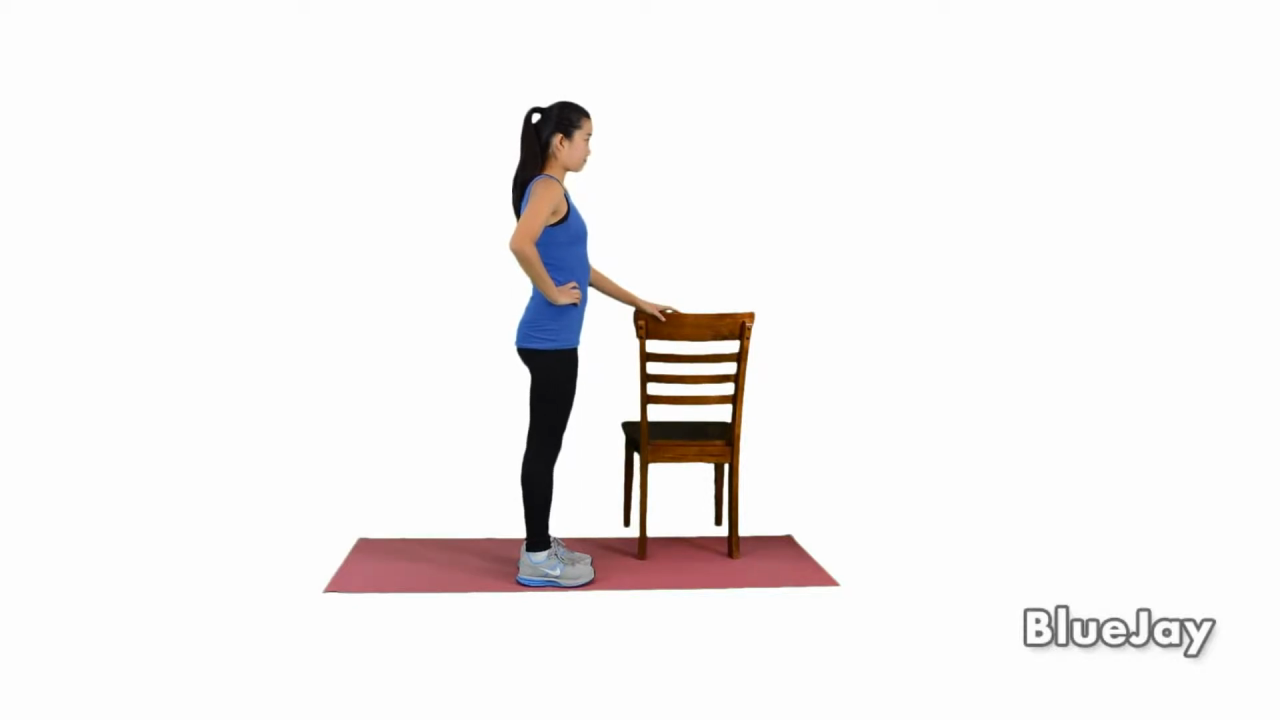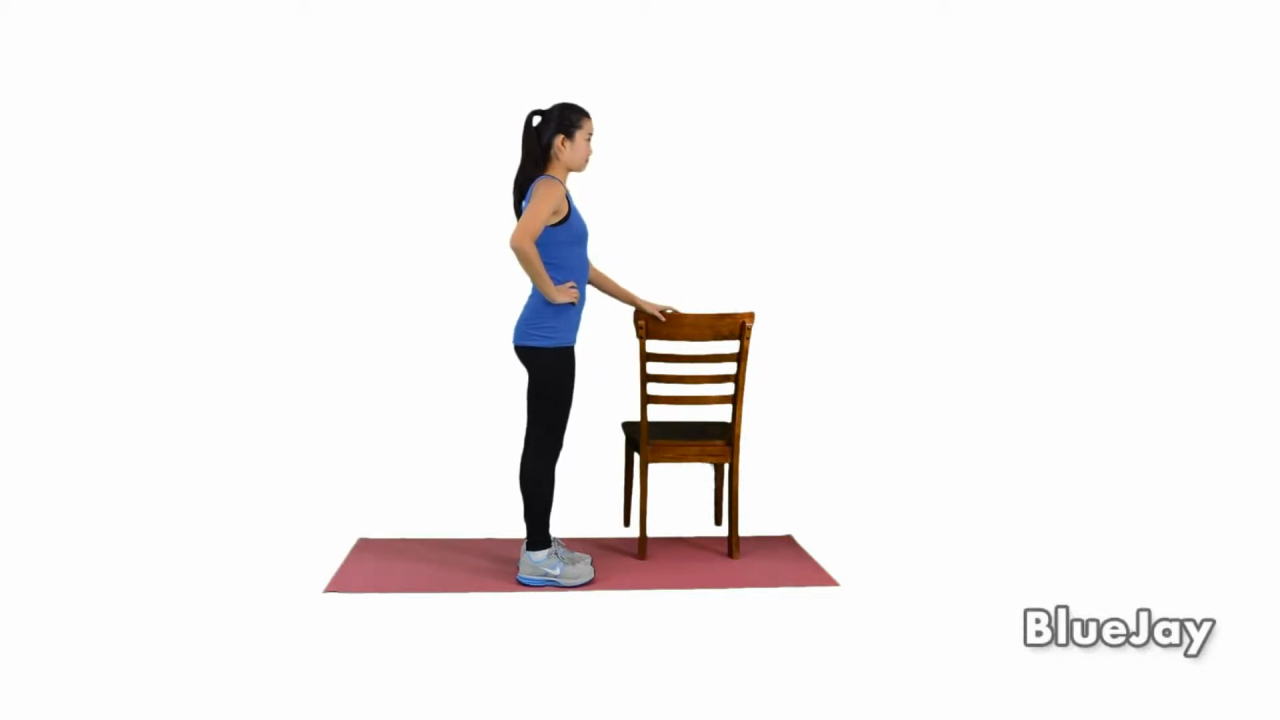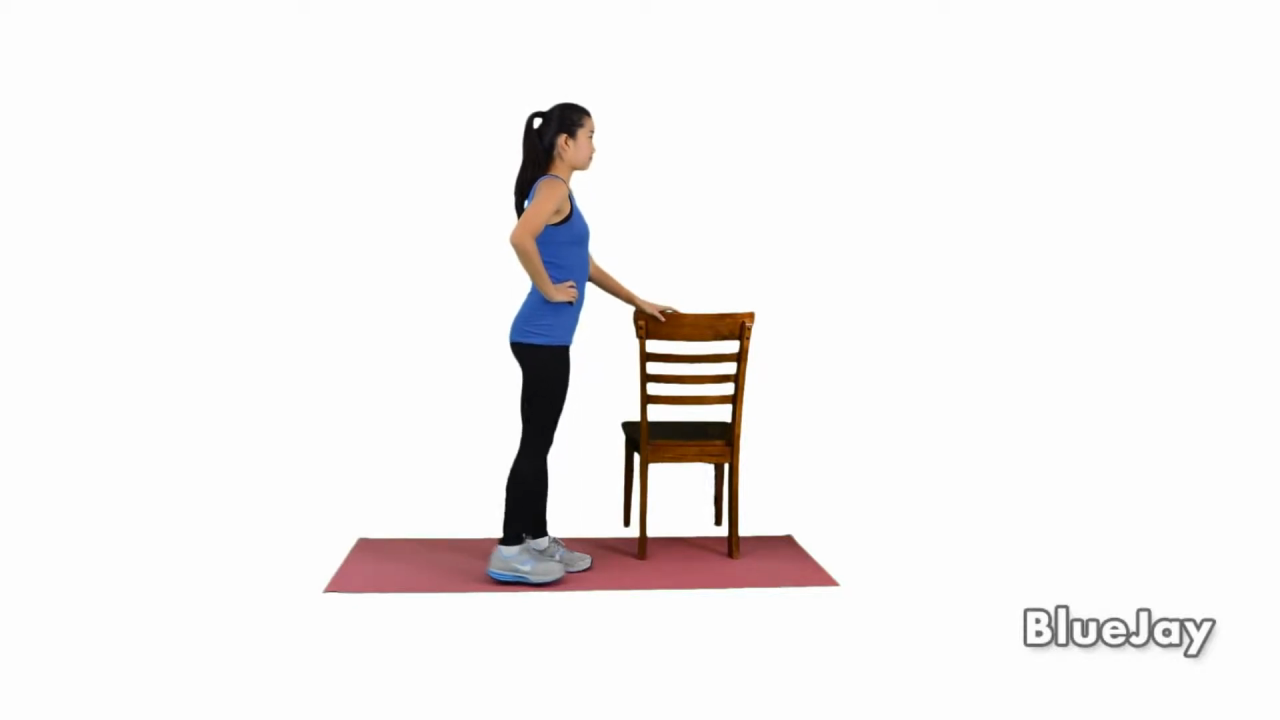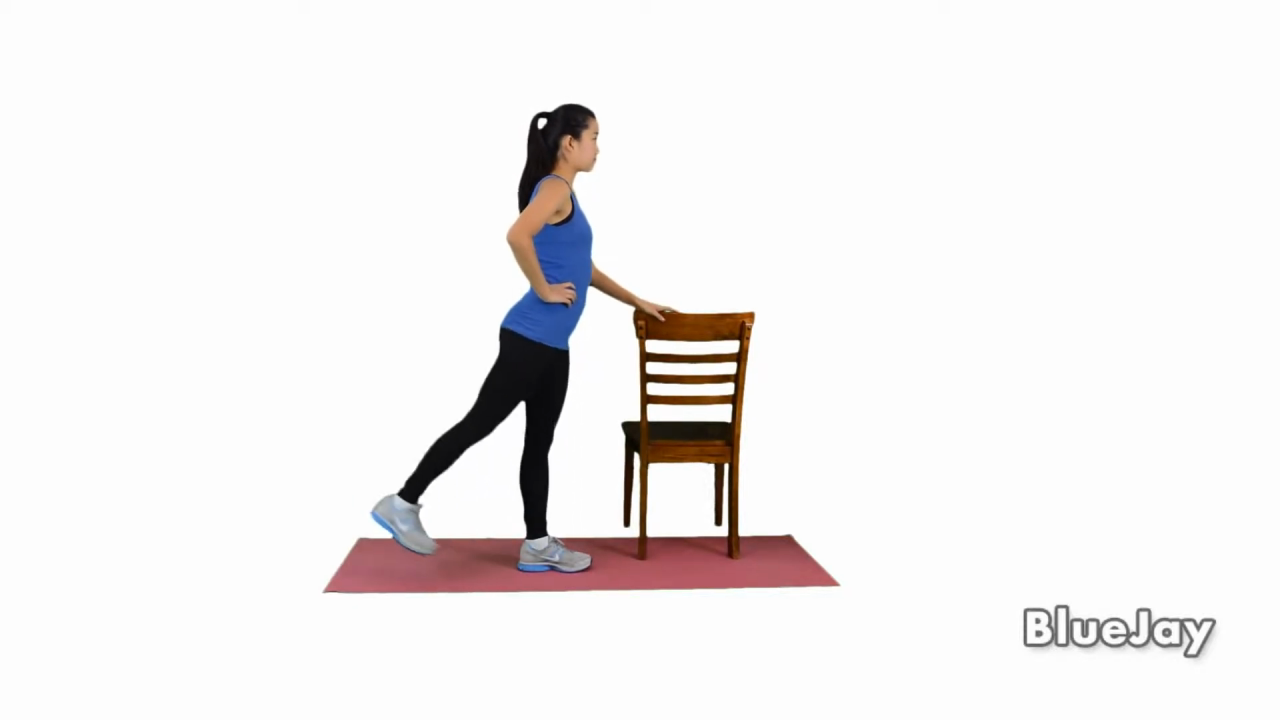
dt=0.5s
person 1, frame 1
left shoulder: (553, 191)
right shoulder: (547, 188)
left elbow: (581, 268)
right elbow: (520, 244)
left wrist: (640, 303)
right wrist: (552, 294)
left hip: (555, 339)
right hip: (549, 339)
left knee: (546, 445)
right knee: (543, 446)
left ankle: (541, 546)
right ankle: (536, 559)
person 1, frame 2
left shoulder: (555, 190)
right shoulder: (549, 188)
left elbow: (582, 267)
right elbow: (520, 241)
left wrist: (639, 302)
right wrist: (549, 292)
left hip: (552, 337)
right hip: (547, 337)
left knee: (545, 443)
right knee: (543, 444)
left ankle: (541, 544)
right ankle: (536, 558)
person 1, frame 3
left shoulder: (558, 189)
right shoulder: (551, 187)
left elbow: (585, 265)
right elbow: (520, 238)
left wrist: (640, 303)
right wrist: (548, 289)
left hip: (549, 338)
right hip: (541, 337)
left knee: (540, 442)
right knee: (534, 443)
left ankle: (537, 541)
right ankle: (509, 550)
person 1, frame 4
left shoulder: (565, 193)
right shoulder: (554, 188)
left elbow: (584, 267)
right elbow: (517, 236)
left wrist: (637, 302)
right wrist: (543, 289)
left hip: (552, 342)
right hip: (532, 335)
left knee: (539, 443)
right knee: (479, 422)
left ankle: (538, 544)
right ankle: (402, 503)
